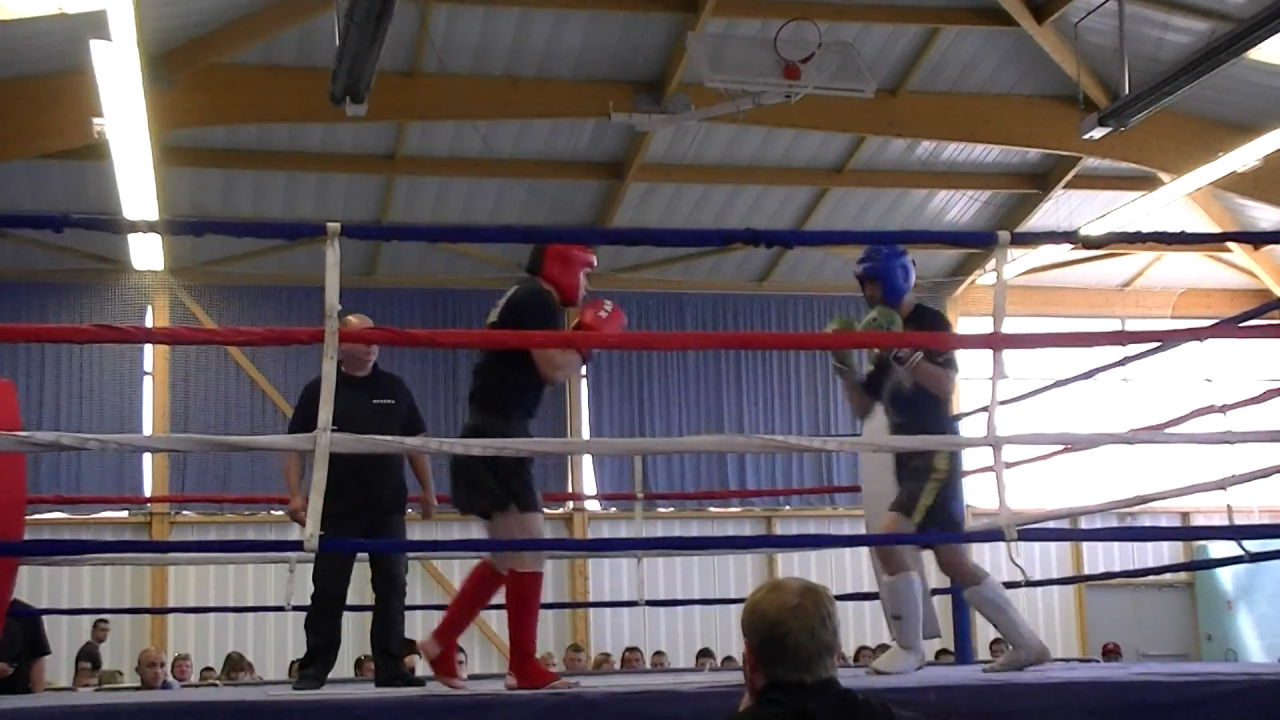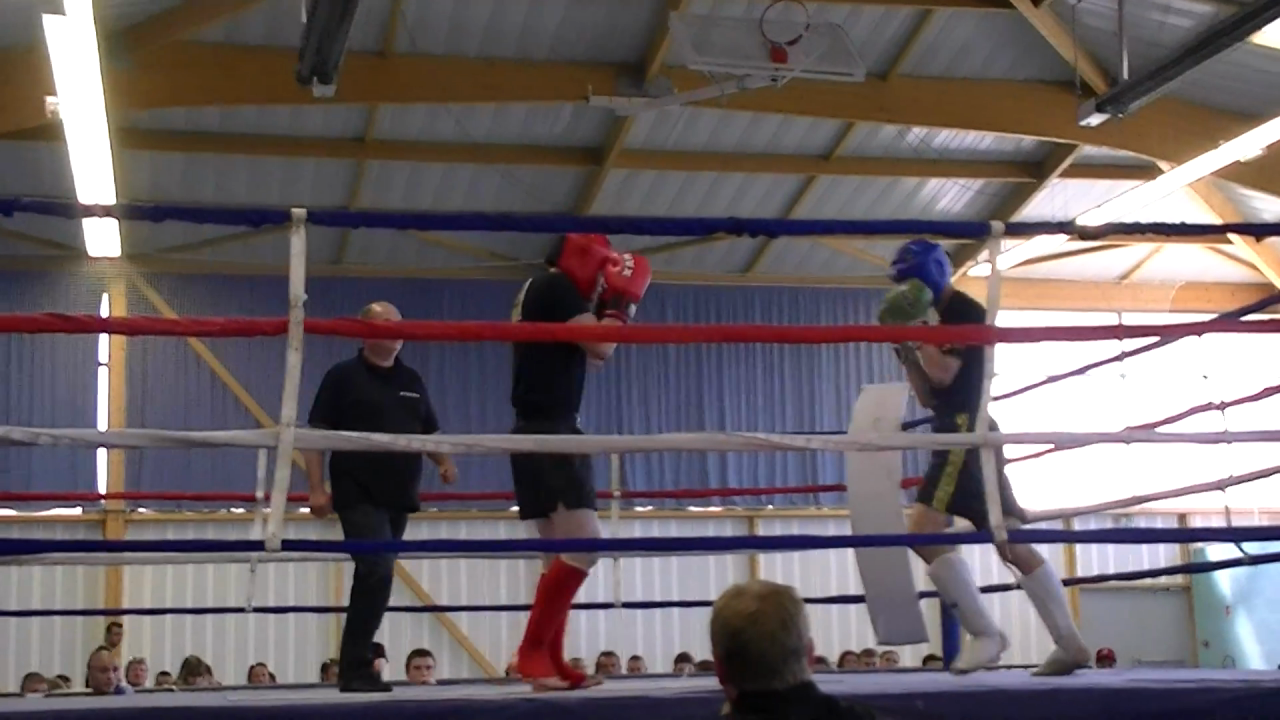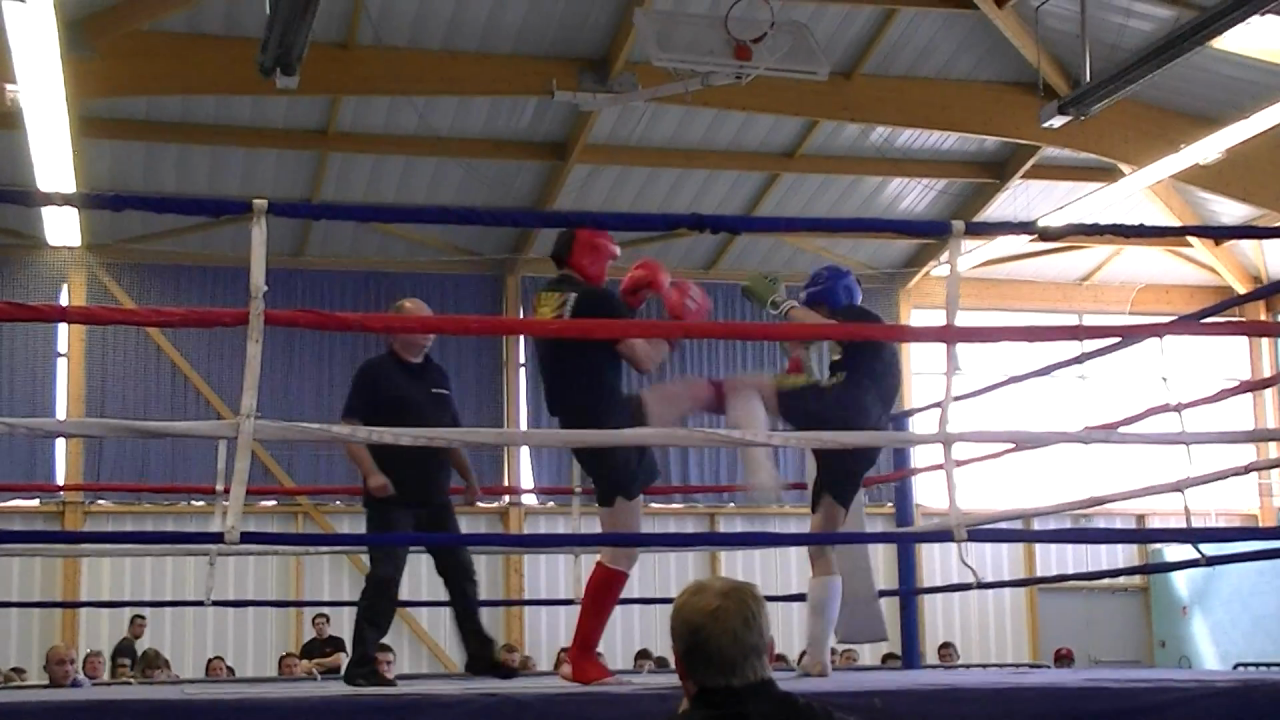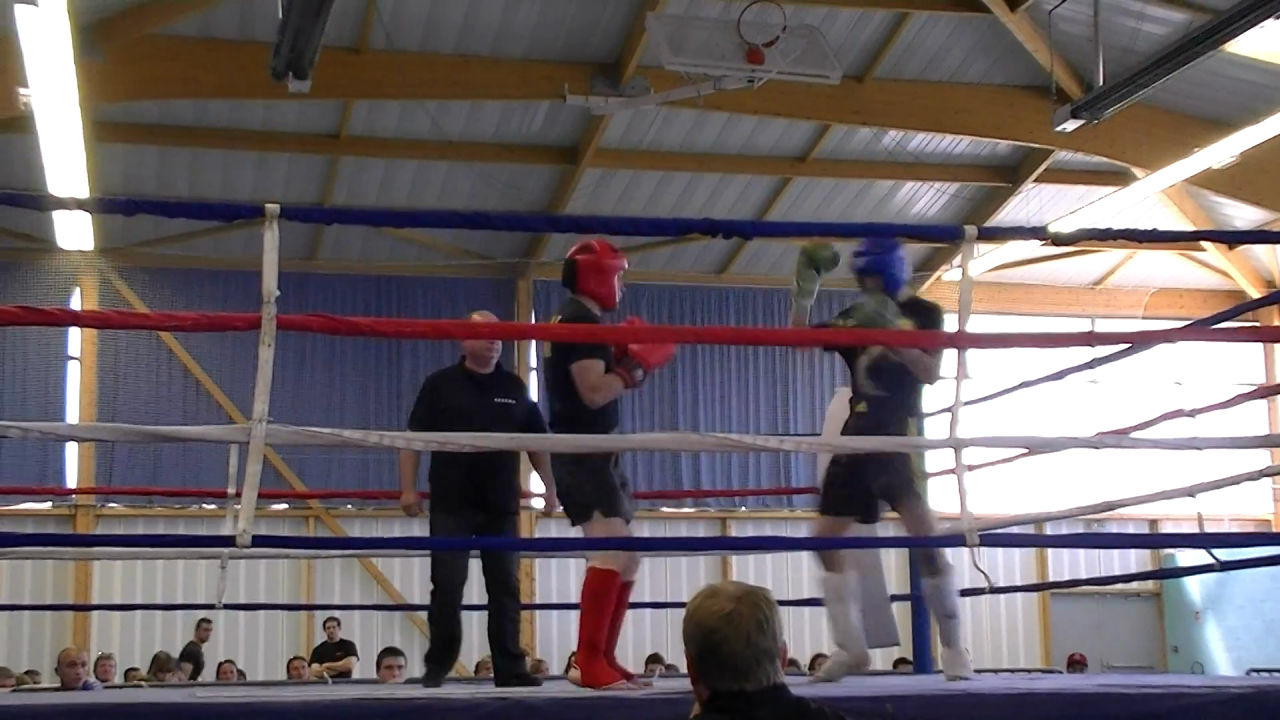
dt=0.5s
person 1, frame 1
left shoulder: (527, 301)
right shoulder: (537, 299)
left elbow: (536, 370)
right elbow: (554, 369)
right wrist: (590, 343)
left hip: (492, 433)
right hip: (497, 434)
left knee: (505, 557)
right knee: (529, 551)
left ankle: (441, 642)
right ankle: (524, 665)
person 1, frame 2
left shoulder: (547, 294)
right shoulder: (554, 286)
left elbow: (584, 355)
right elbow: (601, 348)
left wrist: (610, 306)
right wrist: (623, 300)
left hip: (548, 434)
right hip: (547, 434)
left knee: (563, 552)
right knee: (582, 543)
left ankle: (545, 663)
right ankle: (534, 651)
person 1, frame 3
left shoulder: (548, 298)
right shoulder: (594, 300)
right elbow: (645, 360)
left wrist: (625, 297)
right wrist: (679, 321)
left hip: (610, 417)
right hip: (605, 426)
left knee: (690, 392)
right knee: (622, 548)
right ankle: (581, 658)
person 1, frame 4
left shoulder: (589, 324)
right shoulder: (578, 321)
right elbow: (593, 395)
left wrist: (637, 361)
right wrist: (638, 365)
left hip: (600, 452)
right hip: (582, 454)
left knee: (624, 557)
right knee: (608, 555)
left ankle: (604, 661)
right ankle: (590, 663)
person 2, frame 1
left shoulder: (928, 322)
left elbow: (946, 389)
right elbow: (862, 409)
left wrist: (906, 350)
right wrist: (843, 365)
left hip: (935, 452)
right hip: (911, 455)
left knee: (887, 541)
right knee: (956, 565)
left ankle: (908, 648)
right ankle: (1027, 645)
person 2, frame 2
left shoulder: (963, 310)
right shoulder: (945, 321)
left elbow: (943, 375)
right elbow: (926, 392)
left wrist: (913, 326)
right wrist: (906, 344)
left hip: (963, 433)
right hip: (967, 436)
left knee: (923, 532)
right knee: (1015, 546)
left ankle: (985, 633)
right ankle: (1070, 646)
person 2, frame 3
left shoulder: (863, 319)
right shoulder: (862, 349)
left elbow: (823, 329)
right elbow: (822, 386)
left wrist: (776, 300)
right wrist: (795, 348)
left hip: (843, 411)
right hip: (866, 431)
left knee: (739, 388)
right knee: (821, 542)
left ankle: (762, 470)
right ankle: (816, 656)
person 2, frame 4
left shoulder: (923, 314)
right shoulder: (856, 316)
left elbow: (931, 372)
left wrist: (890, 335)
right wrist: (805, 282)
left hip: (896, 435)
right hip: (858, 434)
left knee: (922, 538)
right knee: (827, 538)
left ankle: (952, 645)
right ankle: (851, 648)
person 3, frame 1
left shoulder: (394, 387)
right shoulder: (318, 390)
left elbow: (414, 442)
left wrist: (428, 489)
right wrist: (295, 493)
left hip: (388, 506)
right hip: (338, 508)
left knee: (392, 586)
right knee: (329, 589)
left ankle: (390, 668)
right ankle: (314, 668)
person 3, frame 2
left shoulder: (412, 380)
right shoulder: (343, 376)
left elbow: (430, 433)
right elbow: (316, 435)
left wrist: (445, 461)
right wrist: (317, 487)
left hip: (399, 500)
right hip: (359, 498)
left knee: (371, 582)
right knee: (378, 575)
left ankle: (355, 672)
right ankle: (357, 669)
person 3, frame 3
left shoulder: (438, 376)
right shoulder: (375, 372)
right elbow: (350, 429)
left wrist: (469, 477)
right wrist: (371, 472)
left hip: (434, 496)
right hip: (393, 497)
left knee: (461, 571)
right knee: (385, 578)
left ankle: (481, 656)
right ankle: (362, 665)
person 3, frame 4
left shoulder: (515, 387)
right shoulder: (440, 384)
right elbow: (413, 436)
left wrist: (549, 486)
right wrist: (408, 487)
left hip: (501, 505)
right hip: (450, 504)
left knee: (504, 586)
right knee: (447, 584)
left ankle: (510, 667)
right ankle: (438, 663)
